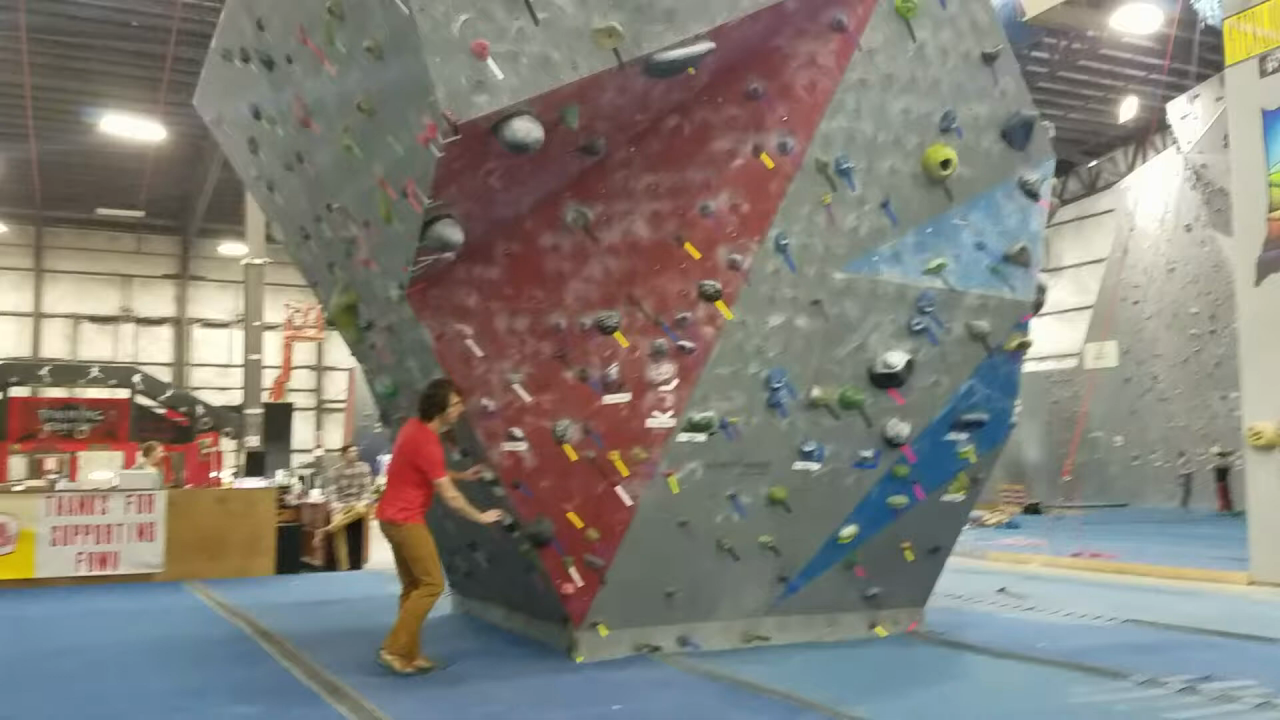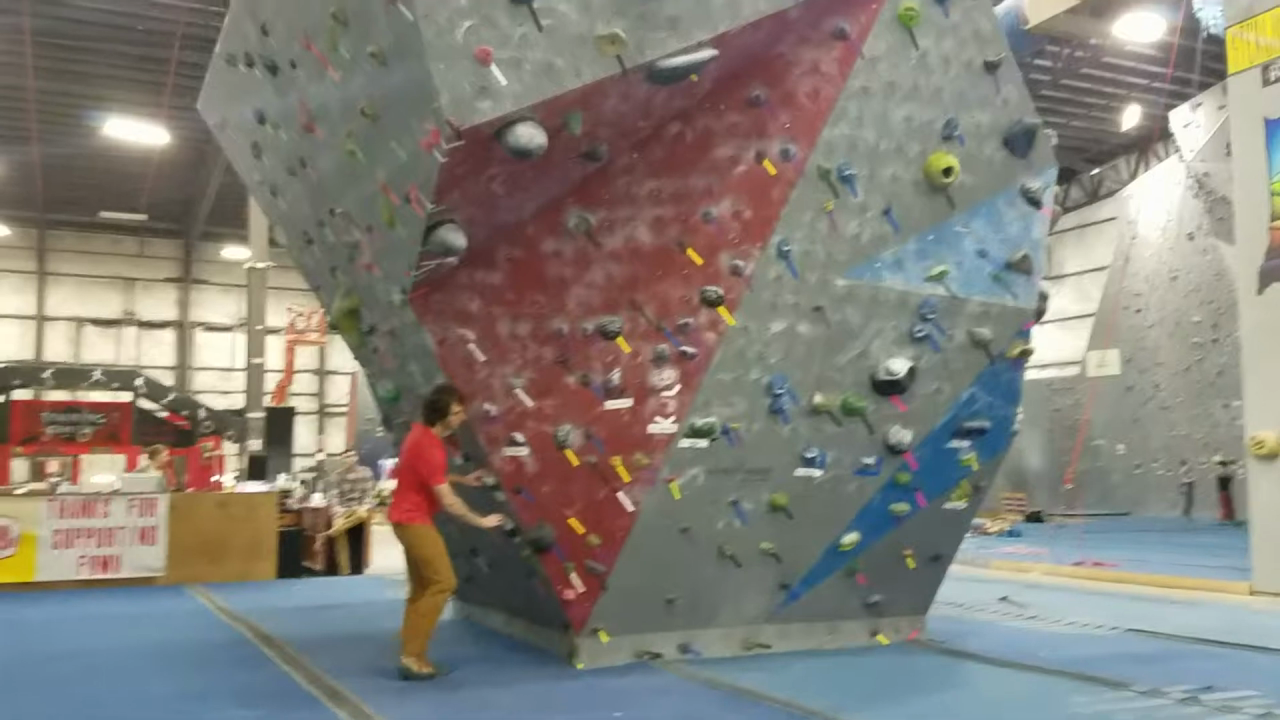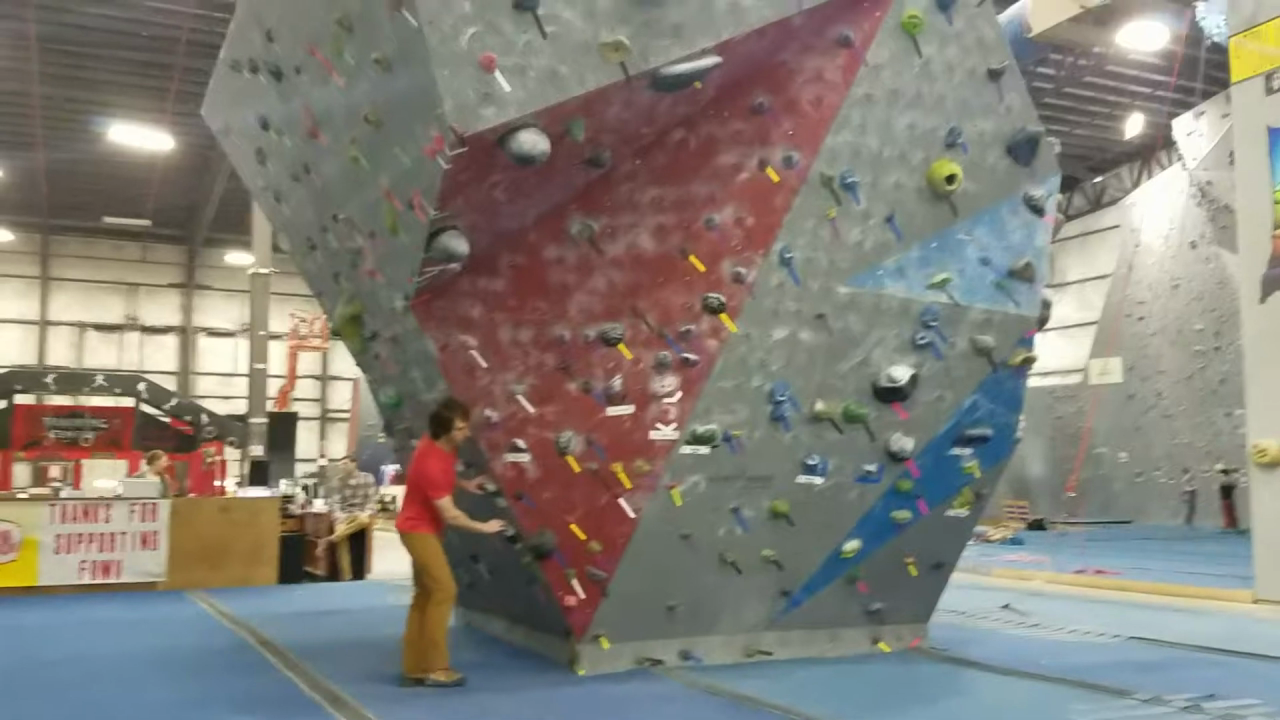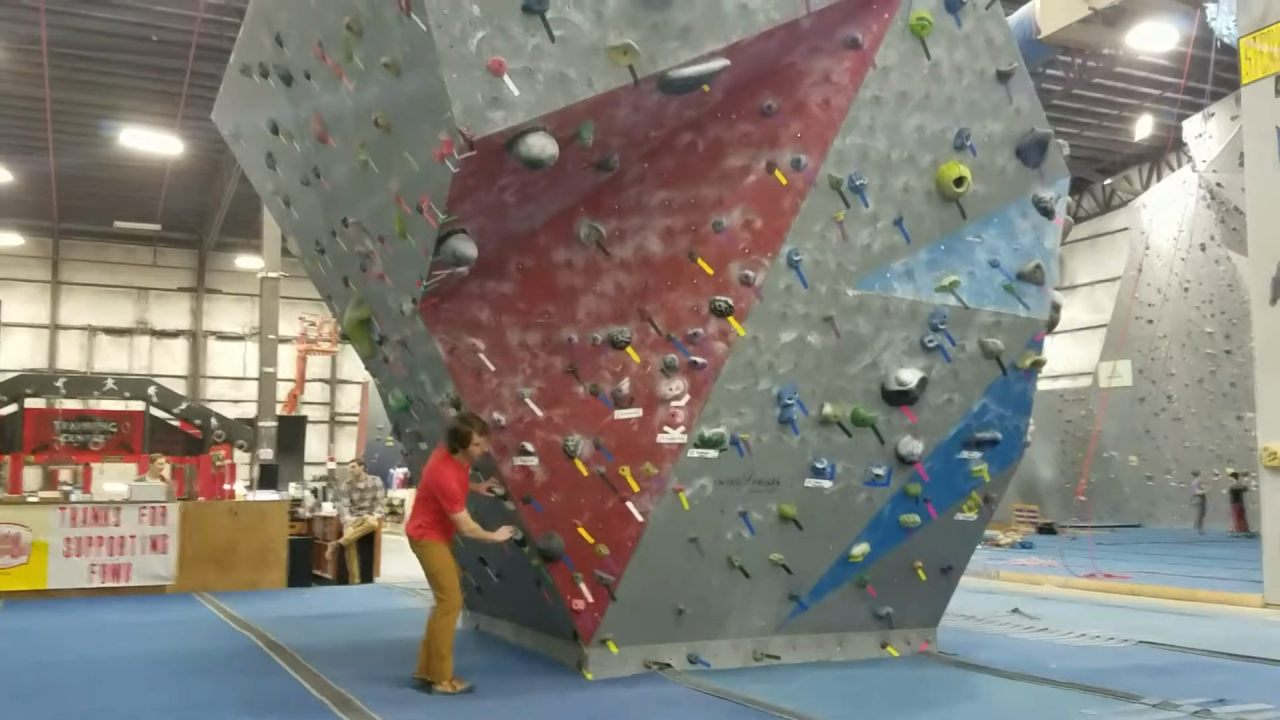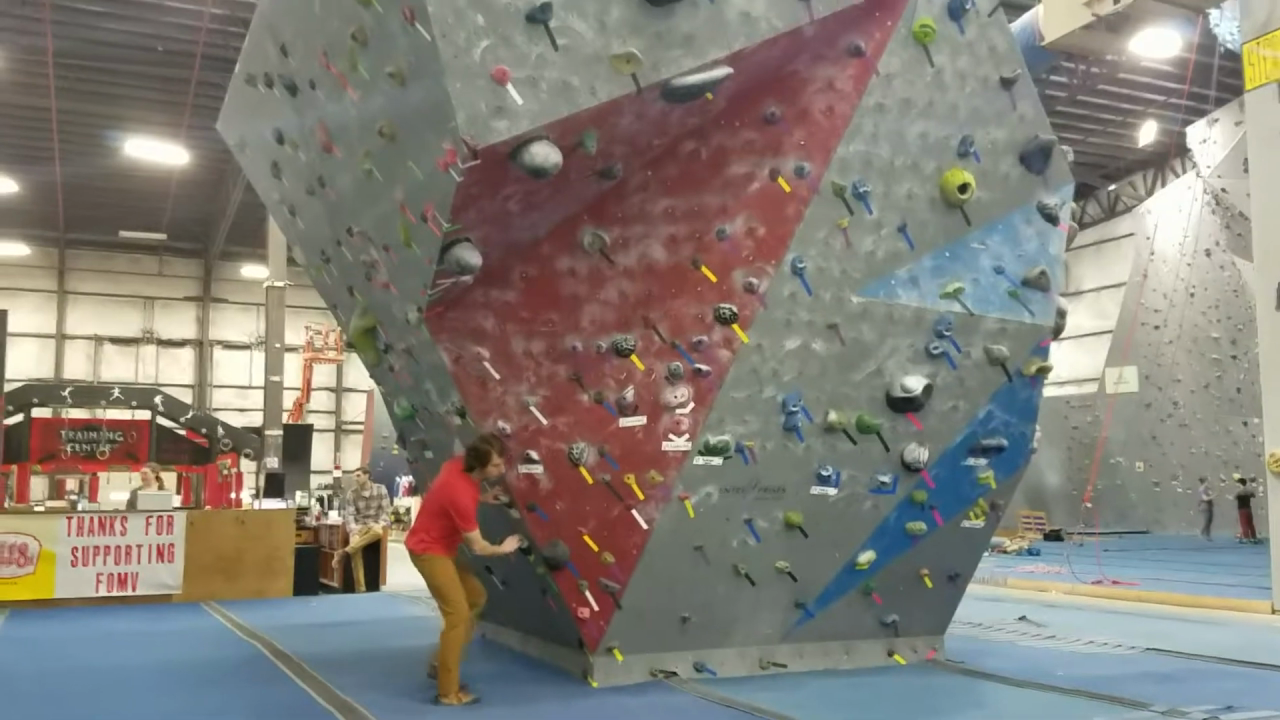
dt=0.2s
person 1, frame 1
left shoulder: (414, 428)
right shoulder: (427, 443)
right elbow: (450, 497)
left wrist: (461, 475)
right wrist: (481, 517)
left hip: (392, 516)
right hip: (406, 520)
left knee: (413, 585)
right knee: (432, 584)
left ankle: (408, 655)
right ankle: (393, 649)
person 1, frame 2
left shoulder: (423, 433)
right shoulder: (428, 447)
right elbow: (449, 502)
left wrist: (462, 479)
right wrist: (482, 521)
left hip: (409, 518)
right hip: (414, 521)
left knee: (421, 588)
right knee: (444, 582)
left ankle: (413, 660)
right ankle: (412, 655)
person 1, frame 3
left shoulder: (441, 447)
right shoulder: (430, 462)
right elbow: (450, 515)
left wrist: (465, 484)
right wrist: (484, 527)
left hip: (423, 527)
right hip: (419, 529)
left knee: (424, 596)
right knee: (444, 591)
left ankle: (414, 669)
right ankle: (436, 669)
person 1, frame 4
left shoulder: (454, 456)
right shoulder: (445, 475)
right elbow: (467, 528)
left wrist: (476, 487)
right wrist: (496, 536)
left hip: (437, 534)
right hip: (428, 537)
left knee: (446, 601)
right knee: (450, 601)
left ankle: (426, 672)
right ankle: (442, 680)
person 1, frame 5
left shoulder: (460, 464)
right shoulder: (461, 495)
right elbow: (477, 546)
left wrist: (482, 497)
right wrist: (504, 548)
left hip: (441, 544)
right hip: (428, 550)
left knee: (476, 597)
right knee: (458, 612)
left ankle: (441, 663)
right ankle: (448, 692)
